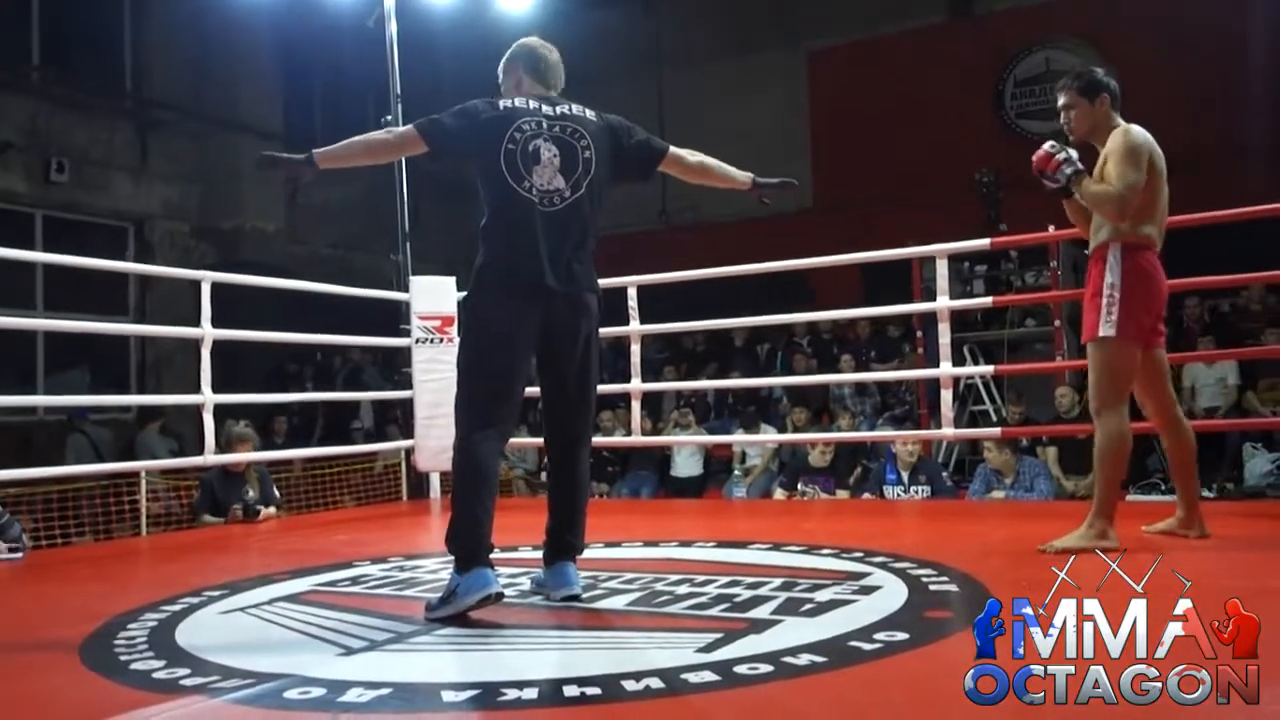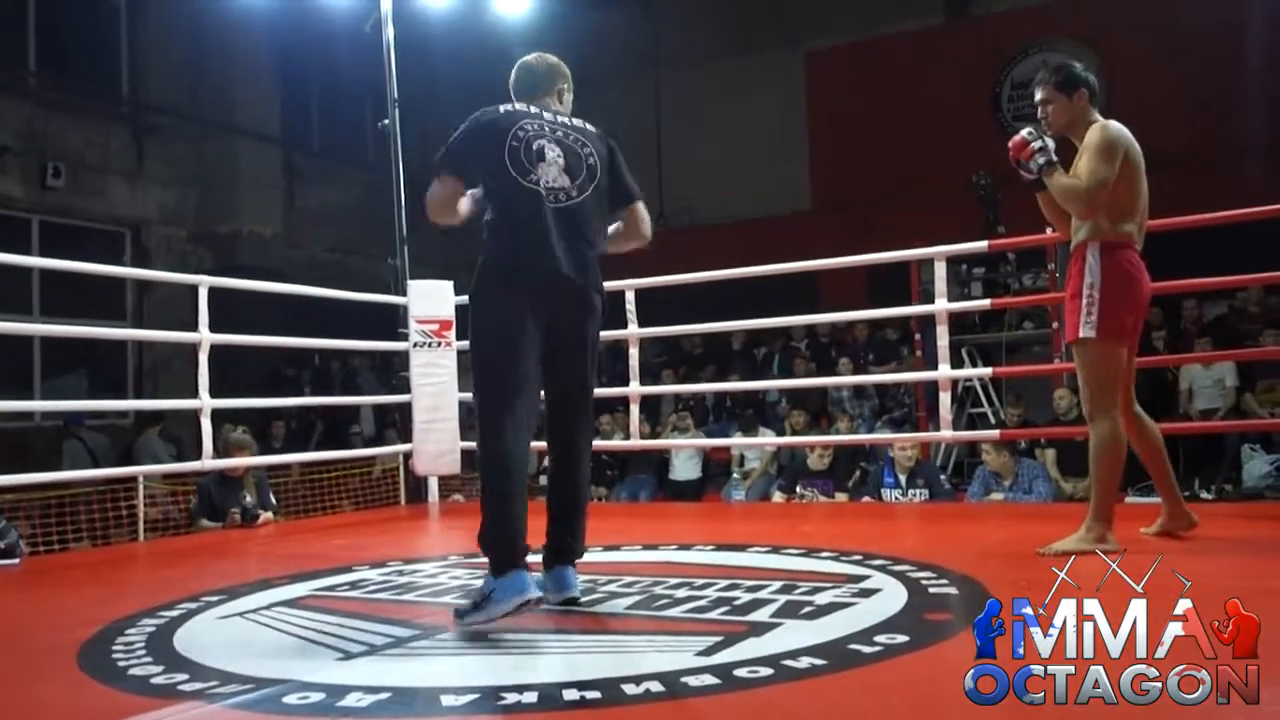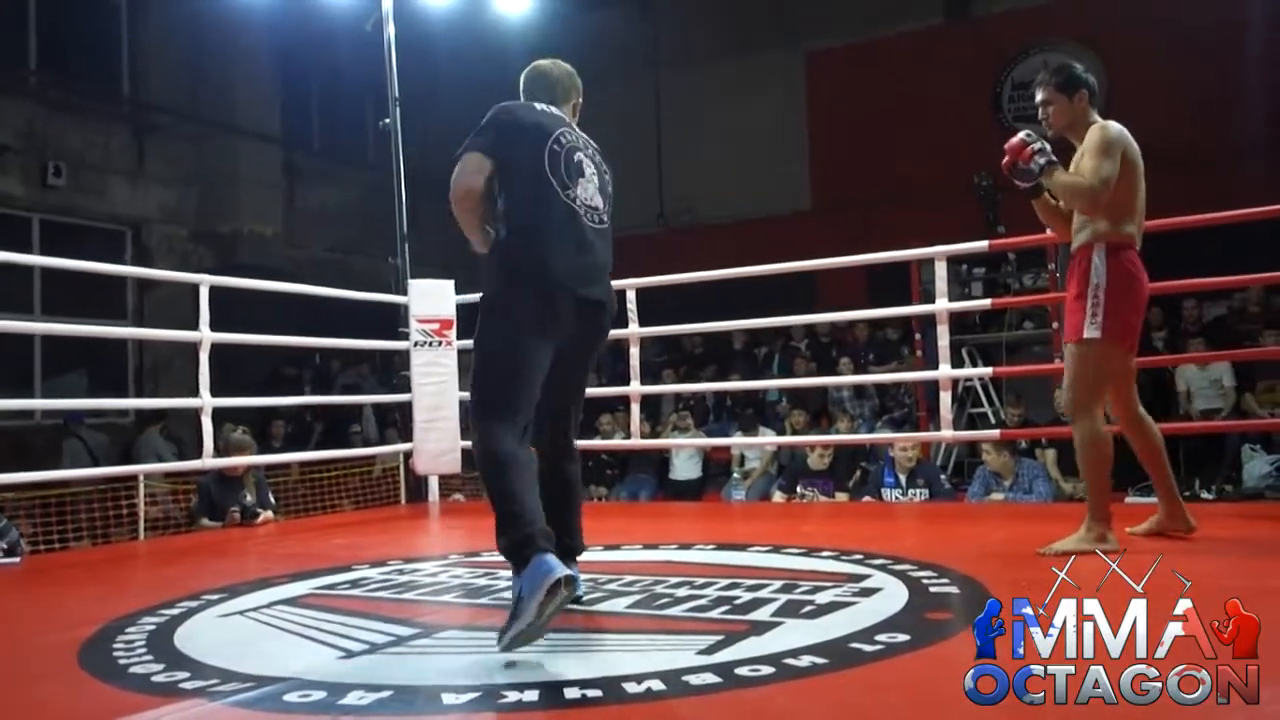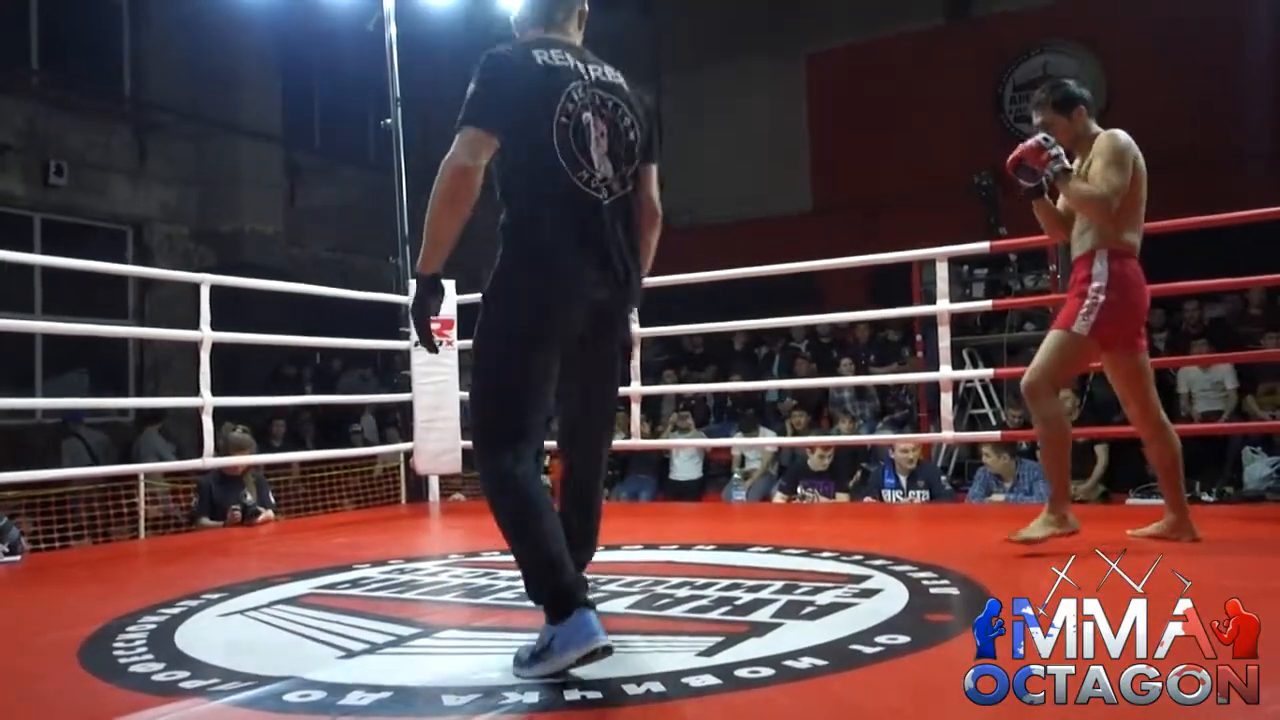
dt=0.3s
person 1, frame 1
left shoulder: (484, 117)
right shoulder: (602, 128)
left elbow: (393, 142)
right elbow: (685, 162)
left wrist: (311, 160)
right wrist: (752, 182)
left hip: (504, 292)
right hip: (573, 295)
left knee: (482, 425)
right knee: (570, 432)
left ankle: (473, 568)
right ankle: (562, 564)
person 1, frame 2
left shoulder: (487, 124)
right shoulder: (596, 140)
left elbow: (440, 207)
right elbow: (638, 231)
left wrist: (472, 203)
left hip: (511, 283)
right hip: (579, 289)
left knee: (506, 420)
right knee: (571, 429)
left ankle: (509, 568)
right ankle: (561, 567)
person 1, frame 3
left shoulder: (510, 117)
right shoulder: (597, 157)
left elbow: (464, 188)
left wrist: (486, 241)
left hip: (530, 288)
right hip: (593, 299)
left knee: (501, 426)
right knee: (556, 434)
left ankle: (537, 562)
right ankle: (563, 562)
person 1, frame 4
left shoulder: (507, 64)
right shoulder: (624, 90)
left elbow: (464, 168)
right elbow: (647, 207)
left wrist: (428, 275)
left hip: (534, 284)
right hip: (610, 290)
left knee: (504, 447)
right knee: (585, 440)
left ankle: (570, 614)
right ankle: (576, 576)
person 2, frame 1
left shoulder: (1127, 138)
right shoulder: (1116, 150)
left elbow: (1119, 207)
right elbow: (1095, 224)
left wrist: (1075, 173)
right wrist: (1064, 186)
left hip: (1122, 272)
right hip: (1132, 276)
left knee: (1106, 403)
right knee: (1161, 405)
left ankle: (1100, 525)
right ankle: (1189, 514)
person 2, frame 2
left shoulder: (1105, 133)
right shoulder: (1095, 145)
left elbow: (1087, 203)
right elbow: (1069, 222)
left wrist: (1047, 165)
right wrist: (1038, 178)
left hip: (1104, 269)
right hip: (1117, 272)
left knee: (1101, 408)
right knee: (1120, 406)
left ankle: (1098, 528)
right ankle: (1175, 509)
person 2, frame 3
left shoulder: (1105, 134)
right shoulder: (1089, 148)
left elbow: (1091, 200)
right elbow: (1067, 226)
left wrist: (1047, 165)
right wrist: (1034, 185)
left hip: (1105, 272)
right hip: (1110, 275)
left knee: (1081, 404)
right knee: (1123, 404)
left ankle: (1097, 527)
right ankle: (1172, 511)
person 2, frame 4
left shoulder: (1113, 143)
right shoulder: (1082, 161)
left elbow: (1102, 206)
right elbow: (1060, 230)
left wrist: (1059, 172)
right wrist: (1036, 187)
left hip: (1106, 280)
right hip: (1112, 285)
left knee: (1038, 386)
right knee: (1144, 410)
left ankle: (1058, 511)
right ankle: (1179, 517)
